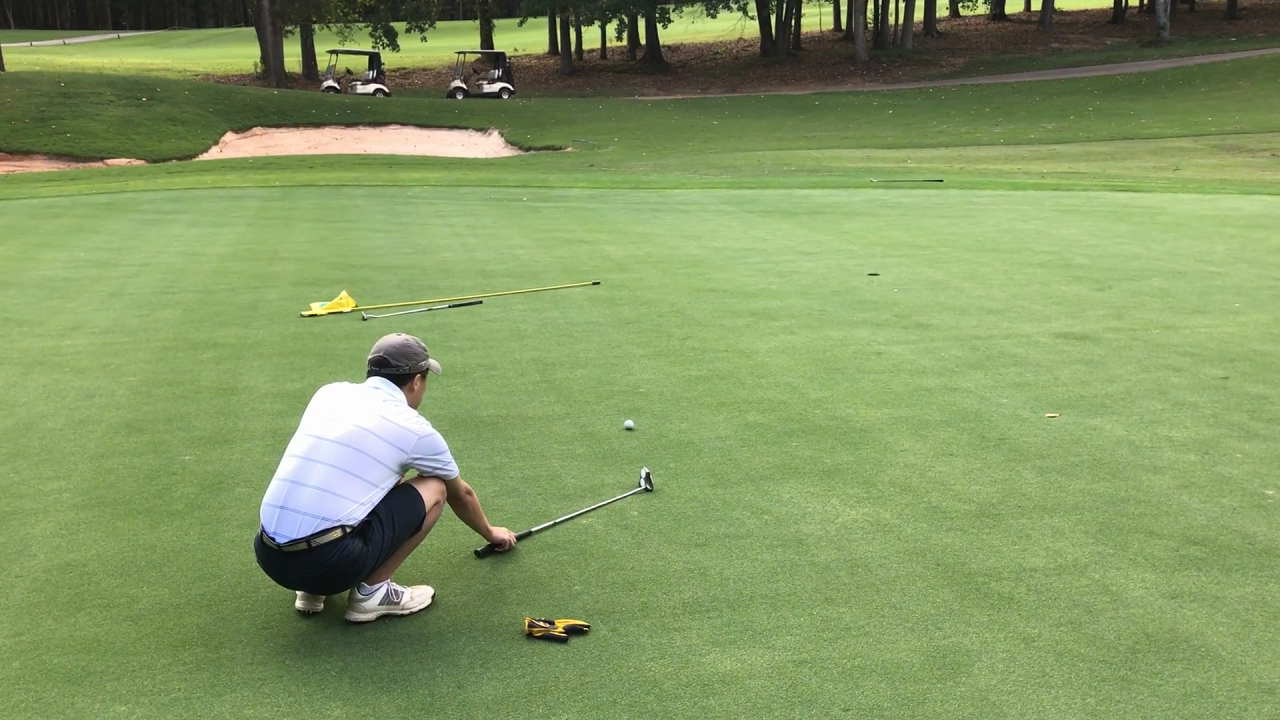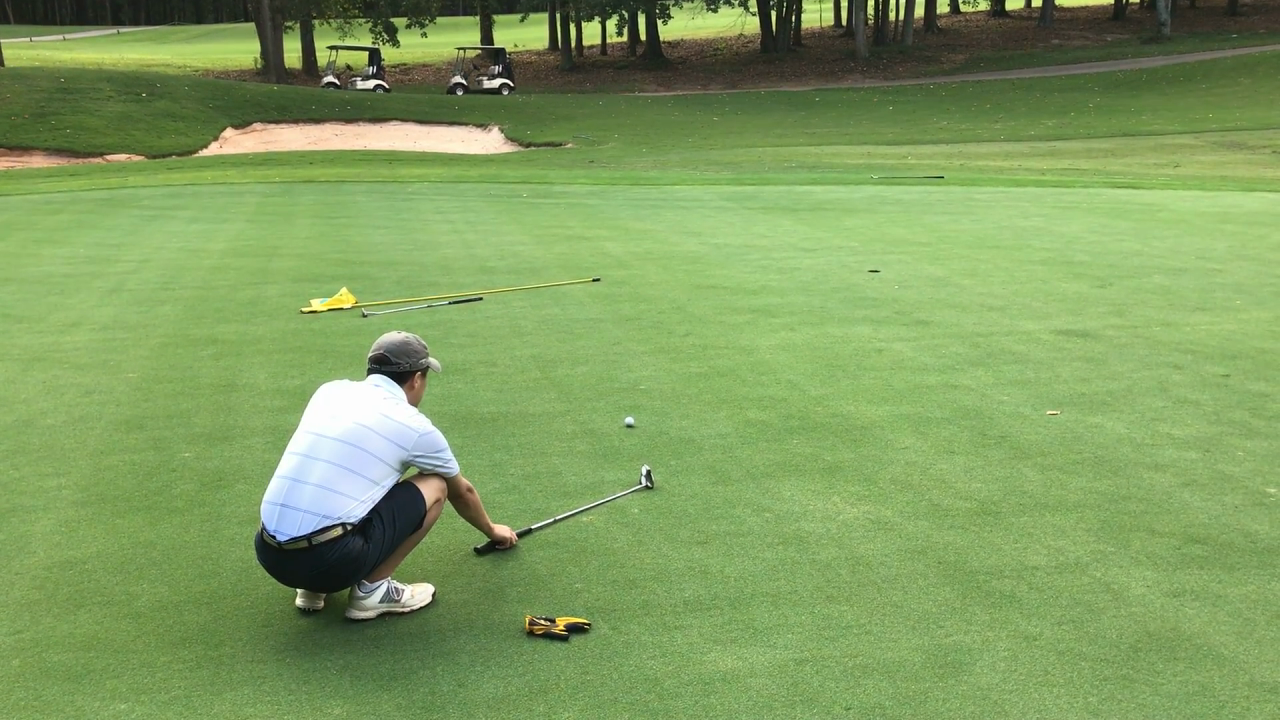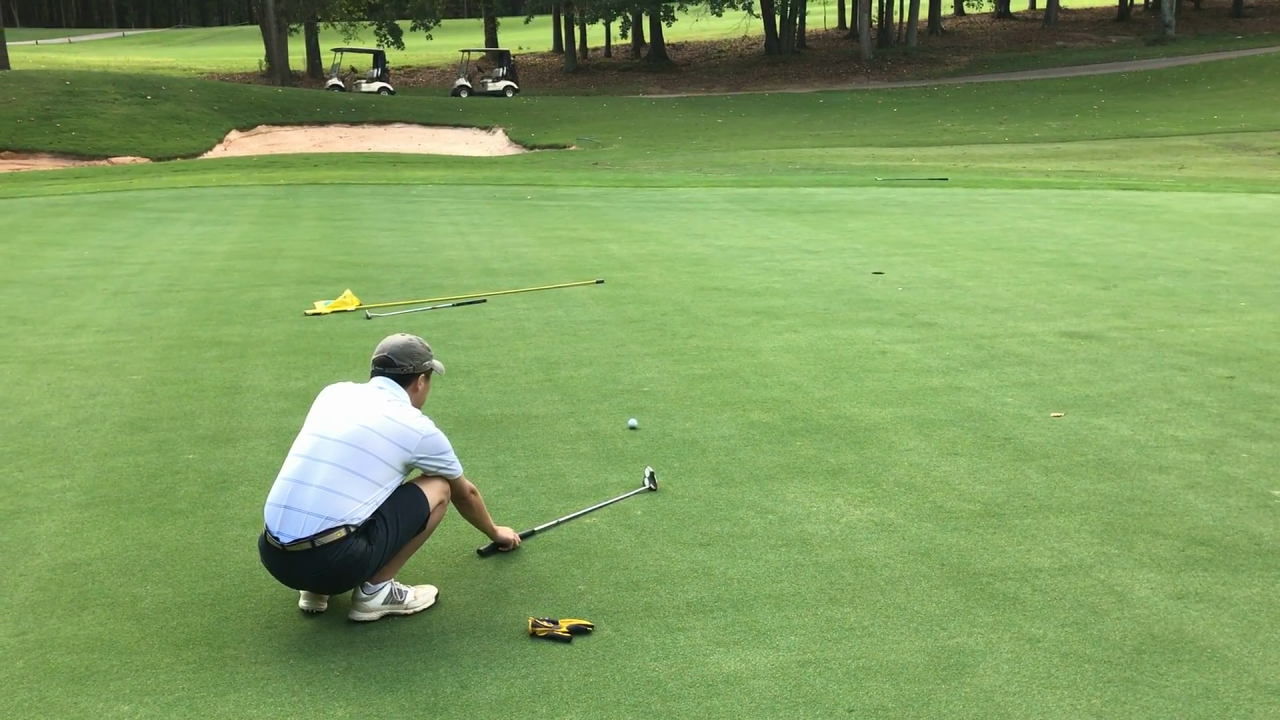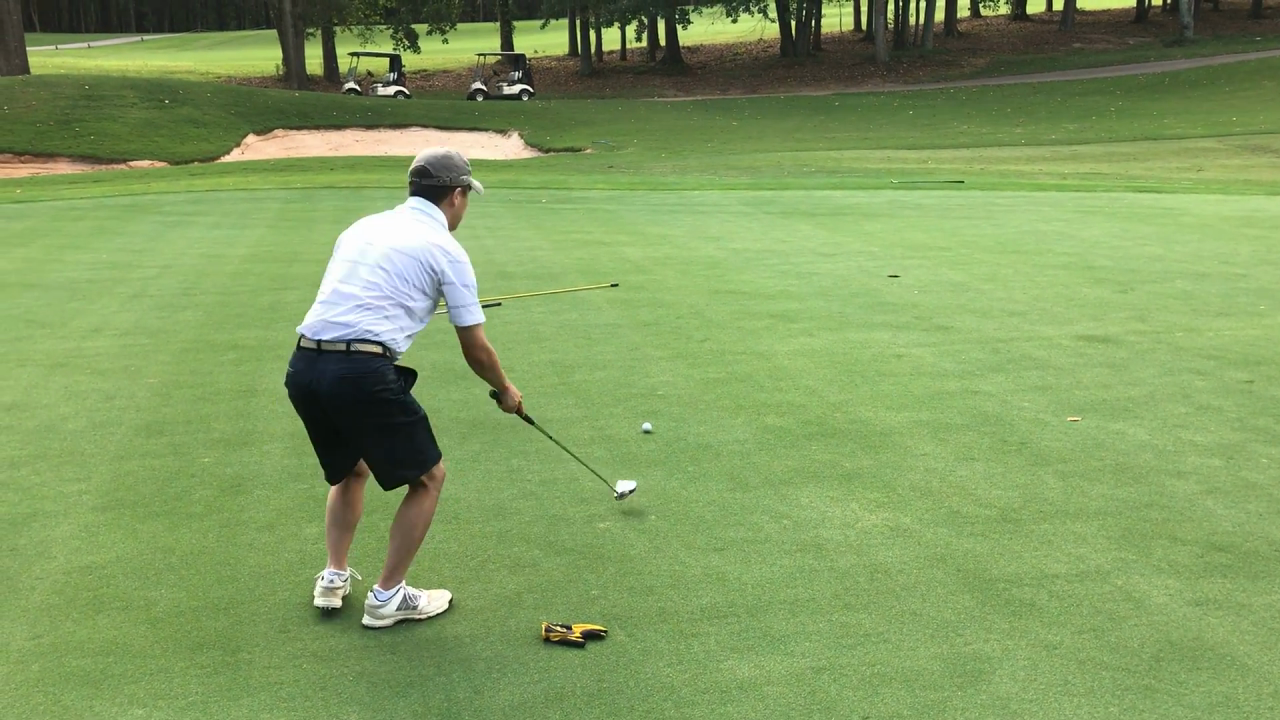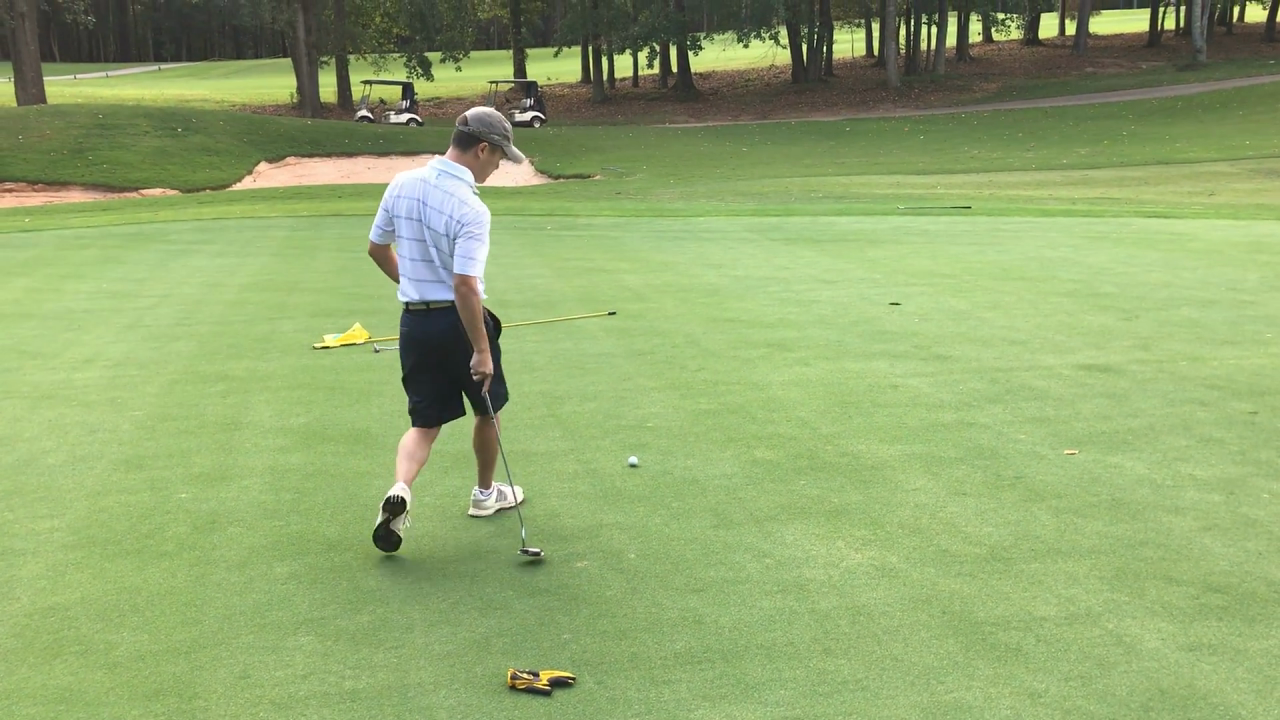
dt=1s
person 1, frame 1
left shoulder: (329, 393)
right shoulder: (414, 428)
right elbow: (460, 495)
right wrist: (489, 532)
left hip: (269, 555)
right hip: (328, 561)
right knee: (434, 489)
left ankle: (313, 587)
right ankle: (371, 592)
person 1, frame 2
left shoulder: (329, 391)
right shoulder: (413, 425)
right elbow: (462, 493)
right wrist: (492, 531)
left hip: (269, 554)
right hip: (328, 559)
right knee: (435, 487)
left ankle: (313, 588)
right ankle: (372, 590)
person 1, frame 3
left shoulder: (333, 393)
right shoulder: (417, 427)
right elbow: (465, 494)
right wrist: (496, 533)
left hip: (272, 555)
right hip: (333, 560)
right knee: (439, 489)
left ankle: (316, 588)
right ankle: (375, 591)
person 1, frame 4
left shoulder: (361, 228)
right shoulder: (445, 250)
right elbow: (475, 344)
right wrist: (505, 390)
left hip: (303, 368)
right hip: (363, 371)
left knee: (351, 472)
right knee: (426, 478)
left ankle: (334, 576)
right ankle: (388, 597)
person 1, frame 5
left shoulder: (402, 183)
right shoulder: (471, 209)
left elbow: (377, 247)
right elbow: (465, 287)
right wrist: (482, 350)
left hip: (415, 322)
right hip: (456, 322)
left knee: (425, 424)
right knee: (485, 410)
left ankle: (400, 491)
right ankle: (487, 493)
